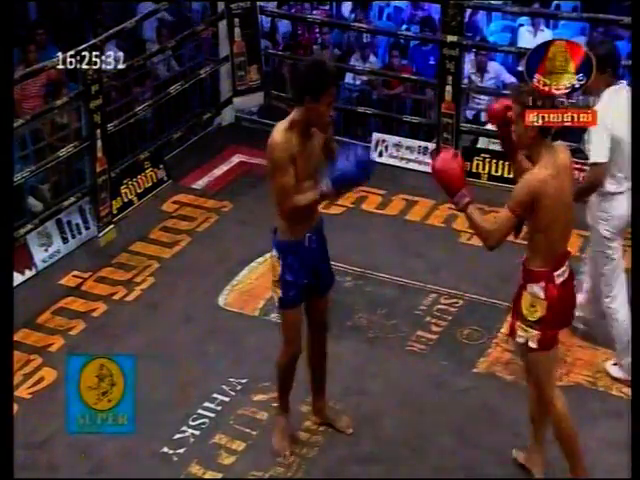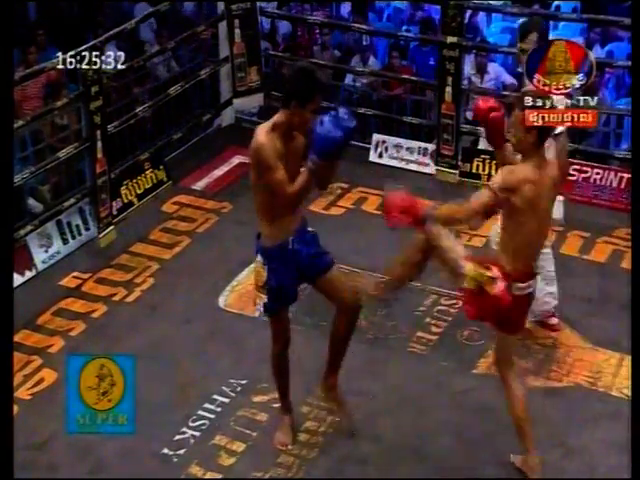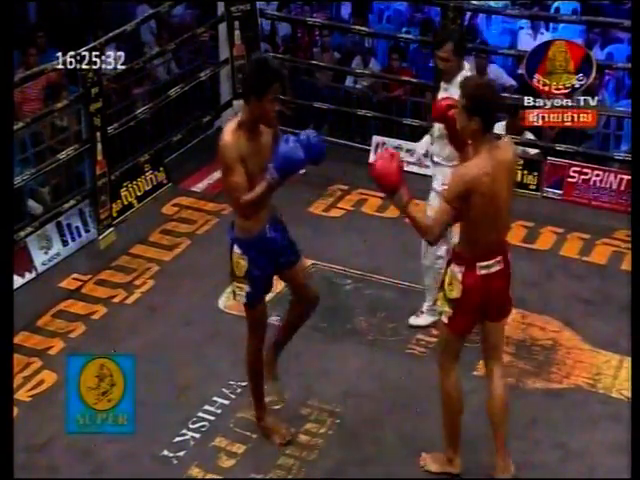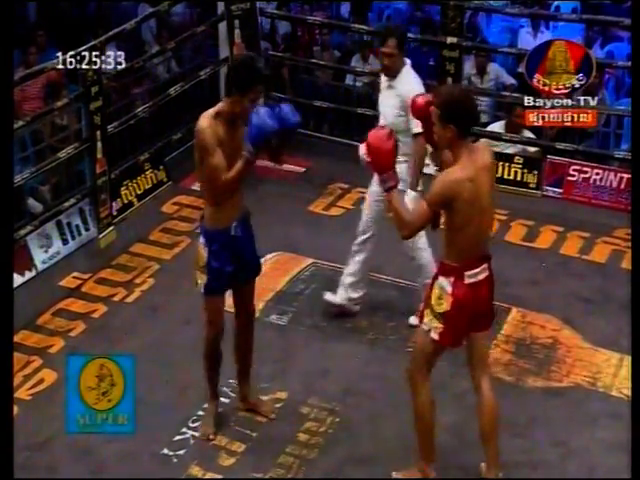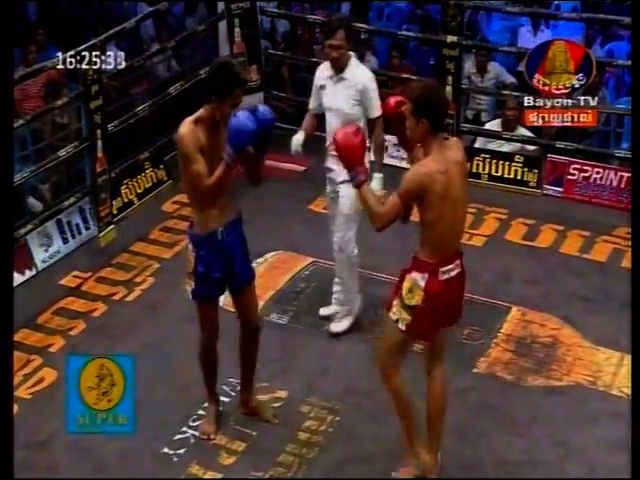
dt=0.5s
person 1, frame 1
left shoulder: (534, 182)
right shoulder: (561, 154)
left elbow: (492, 237)
left wrist: (460, 196)
right wrist: (509, 142)
left hip: (540, 287)
right hip: (560, 277)
left knee: (547, 391)
right knee: (535, 372)
person 1, frame 2
left shoulder: (517, 174)
right shoulder: (552, 166)
left elbow: (463, 213)
left wrist: (419, 211)
right wrist: (498, 137)
left hip: (497, 282)
right hip: (522, 287)
left knee: (430, 235)
right knee: (508, 371)
left ankle: (382, 286)
person 1, frame 3
left shoulder: (467, 174)
right shoulder: (507, 150)
left elbow: (432, 232)
left wrist: (399, 193)
right wrist: (454, 135)
left hip: (467, 273)
right hip: (499, 268)
left knee: (448, 363)
right knee: (494, 364)
person 1, frame 4
left shoulder: (450, 180)
right shoulder: (485, 153)
left elbow: (407, 228)
left wrist: (387, 177)
right wrist: (432, 134)
left hip: (454, 284)
right hip: (482, 276)
left knee: (418, 373)
right knee: (481, 376)
person 1, frame 5
left shoulder: (422, 174)
right shoulder: (456, 149)
left elbow: (379, 220)
left wrist: (357, 173)
right wrist: (402, 135)
left hip: (427, 279)
right hip: (454, 272)
left knee: (388, 361)
right knee: (435, 364)
person 2, frame 1
left shoulder: (319, 130)
right shoulder: (281, 141)
left elbow: (333, 165)
right elbow: (288, 206)
left wrist: (353, 168)
right wrist: (329, 187)
left hip: (316, 238)
right hip: (290, 247)
left knee: (320, 328)
right knee: (292, 343)
left ankle: (320, 406)
right ankle: (282, 414)
person 2, frame 2
left shoulder: (301, 135)
right shoulder: (264, 142)
left elbow: (322, 186)
right elbow: (290, 198)
left wrist: (331, 151)
right wrist: (317, 159)
left hip: (303, 238)
right hip: (274, 250)
left knee: (351, 303)
right knee: (282, 339)
left ankle: (330, 379)
right ankle: (285, 413)
person 2, frame 3
left shoulder: (269, 126)
right shoulder: (231, 142)
left elbow: (276, 165)
right elbow: (244, 205)
left wrist: (298, 155)
right wrist: (277, 175)
left hip: (273, 227)
right hip: (249, 240)
left knee: (308, 297)
right knee: (257, 329)
left ankle: (273, 356)
right ankle: (261, 414)
person 2, frame 4
left shoulder: (248, 120)
right shoulder: (207, 126)
right elbow: (223, 186)
left wrist: (278, 134)
right wrist: (250, 150)
left hip: (242, 226)
right hip: (216, 234)
left knee: (247, 317)
right knee: (215, 328)
left ankle: (245, 392)
right ankle: (212, 403)
person 2, frame 5
left shoulder: (231, 127)
right shoulder: (188, 134)
left elbow: (255, 178)
right elbow: (205, 192)
left wrist: (258, 145)
right wrist: (230, 156)
left hip: (233, 229)
right hip: (206, 239)
left knee: (252, 323)
right knee: (209, 331)
left ankle: (247, 396)
right ankle: (212, 403)
person 3, frame 1
left shoulder: (602, 113)
right shoulder: (626, 99)
left elbow: (596, 176)
right elbow: (621, 155)
left hip: (608, 203)
right hip: (625, 196)
left knee: (611, 285)
right knee: (595, 261)
left ankle: (626, 363)
right ankle: (584, 306)
person 3, frame 2
right shoulder: (534, 82)
left elbow: (559, 146)
left wrist: (555, 195)
left knee: (501, 239)
right knee: (538, 245)
left ankle: (530, 303)
right ankle: (546, 309)
person 3, frame 3
left shoulder: (464, 91)
right shoulder: (447, 81)
right wrist: (427, 140)
left hip: (452, 176)
right hip: (440, 169)
left knee: (434, 245)
right knee: (443, 237)
left ankle: (432, 308)
person 3, frame 4
left shoulder: (411, 88)
right shoulder: (385, 78)
left elbow: (420, 141)
left wrist: (412, 189)
left hip: (403, 171)
left knee: (414, 241)
right knee: (365, 232)
right ankle: (348, 295)
person 3, frame 5
left shoulder: (363, 78)
right shoulder: (321, 73)
left elbow: (377, 127)
left wrist: (377, 173)
right wrist: (301, 134)
right hip: (331, 163)
left knee: (343, 239)
right knee: (338, 237)
left ankle: (350, 307)
right ankle: (342, 300)
